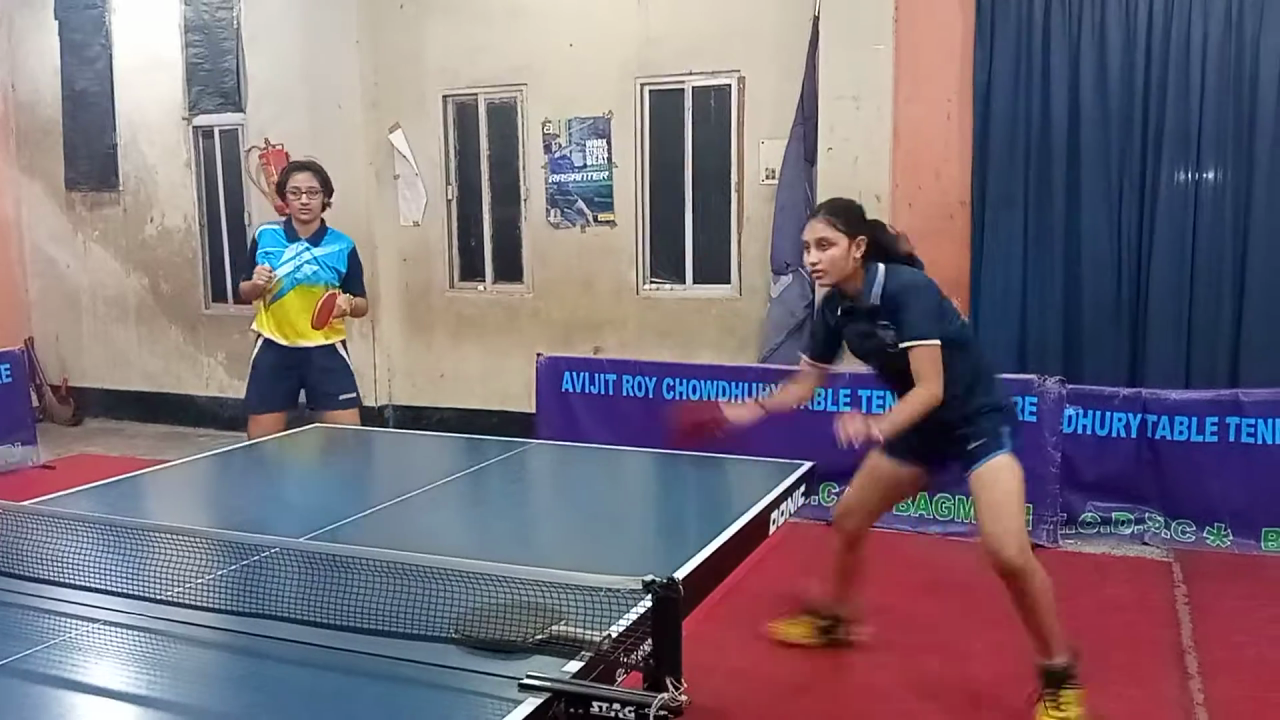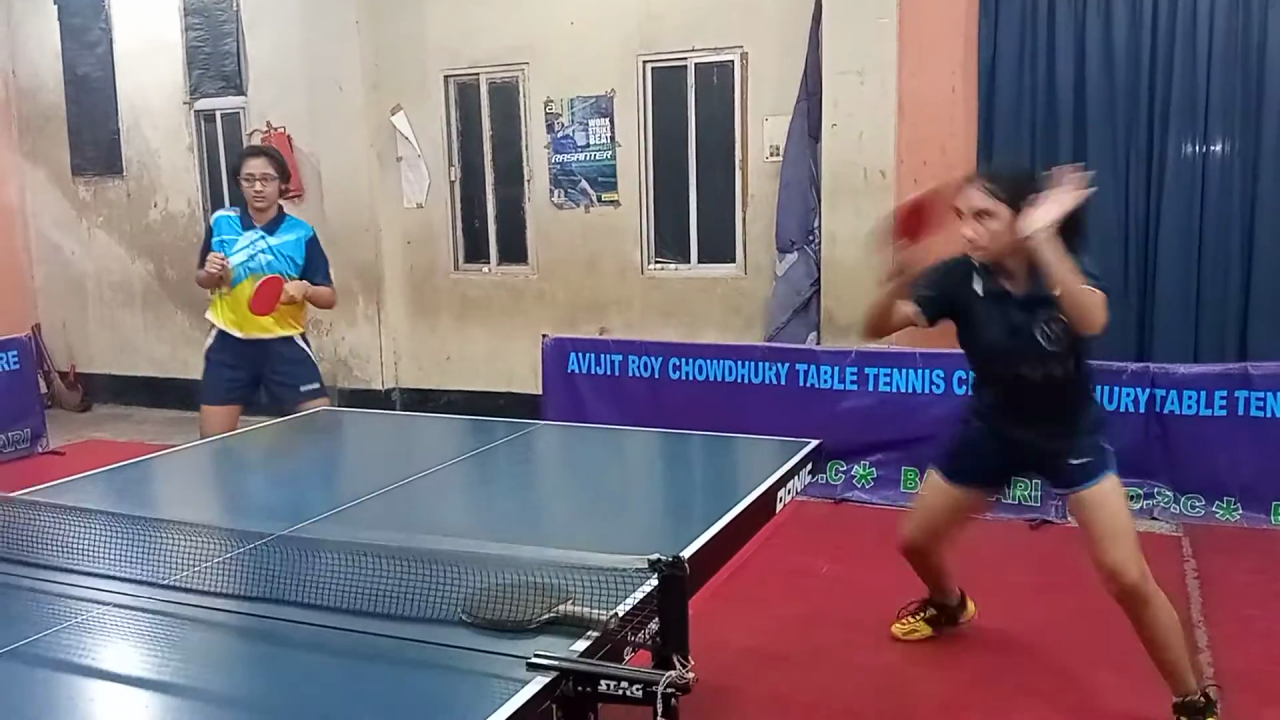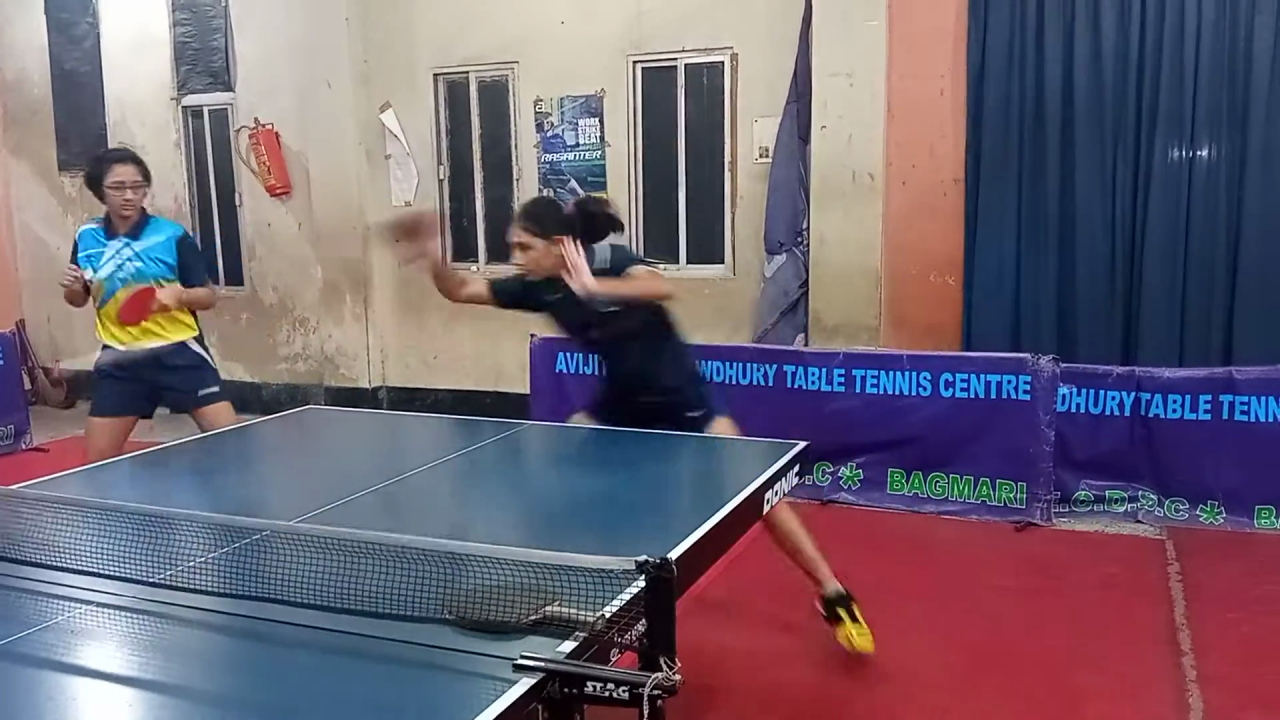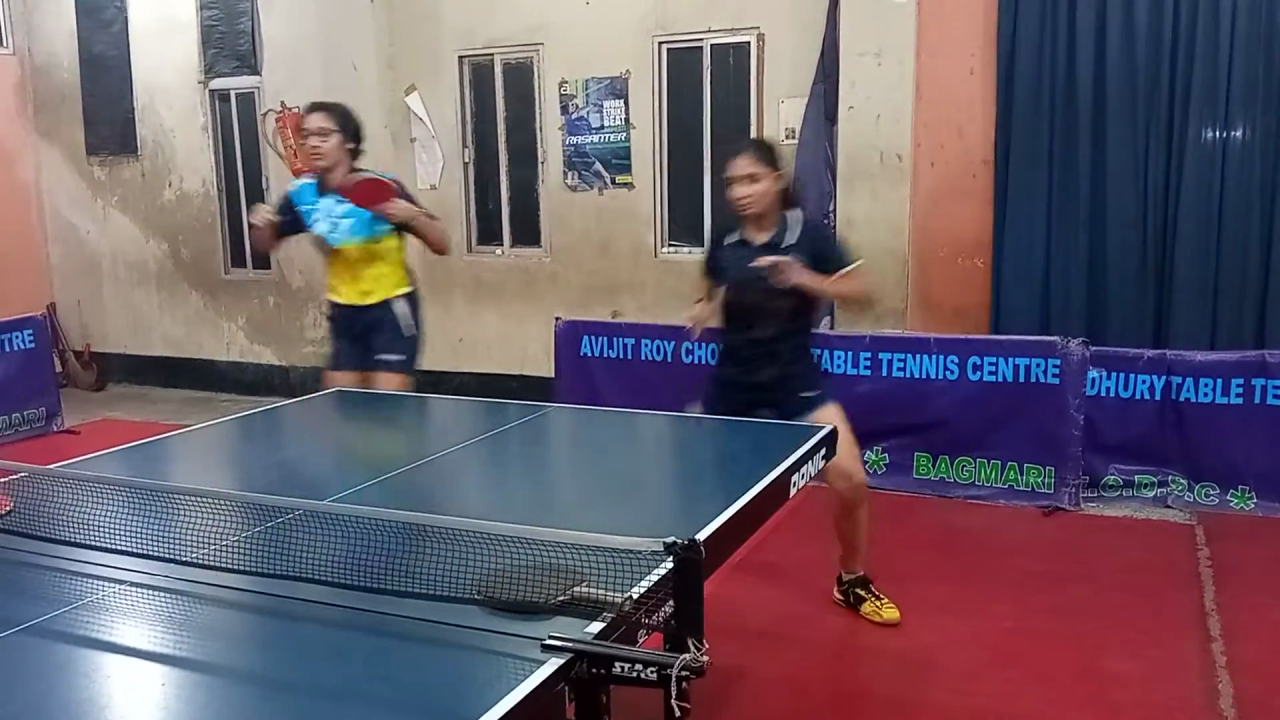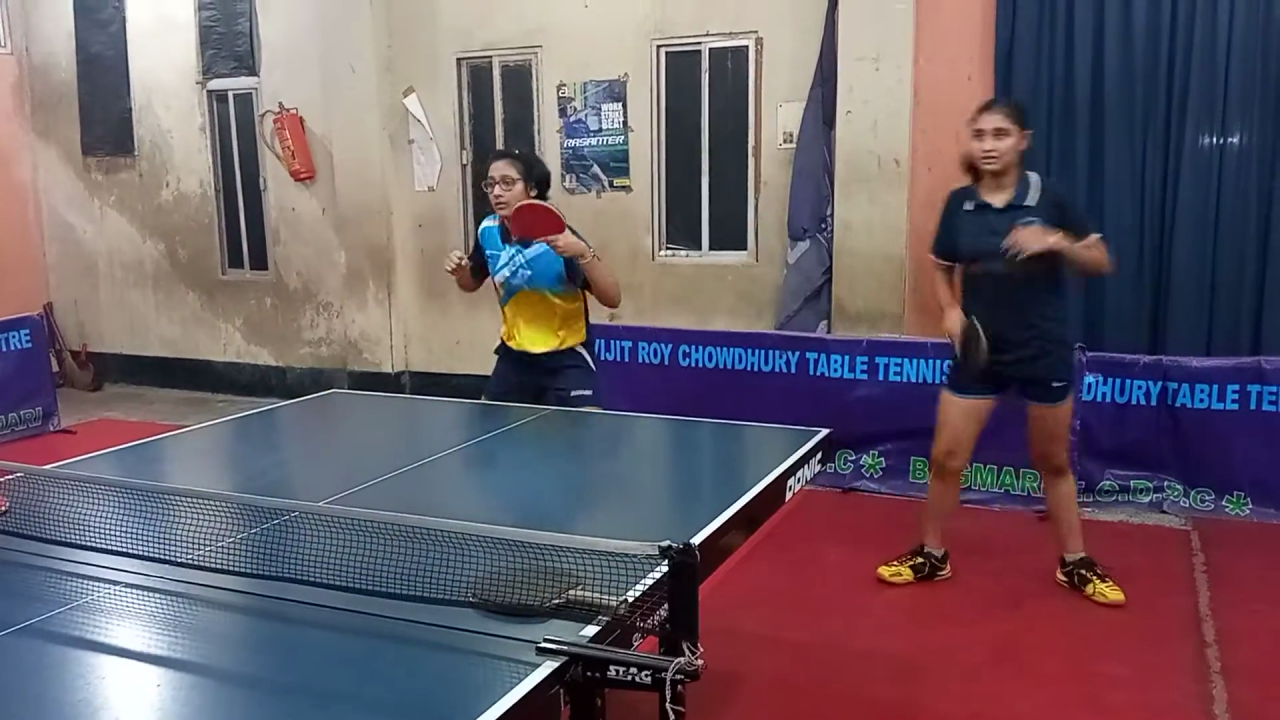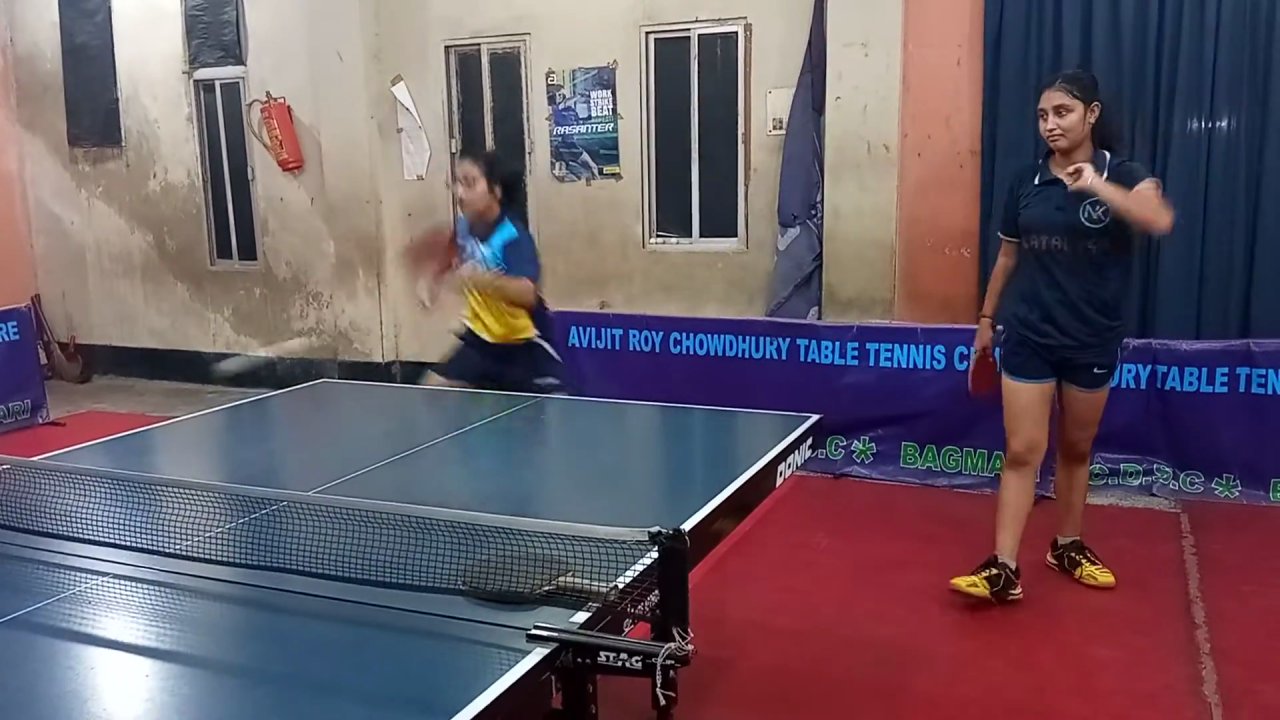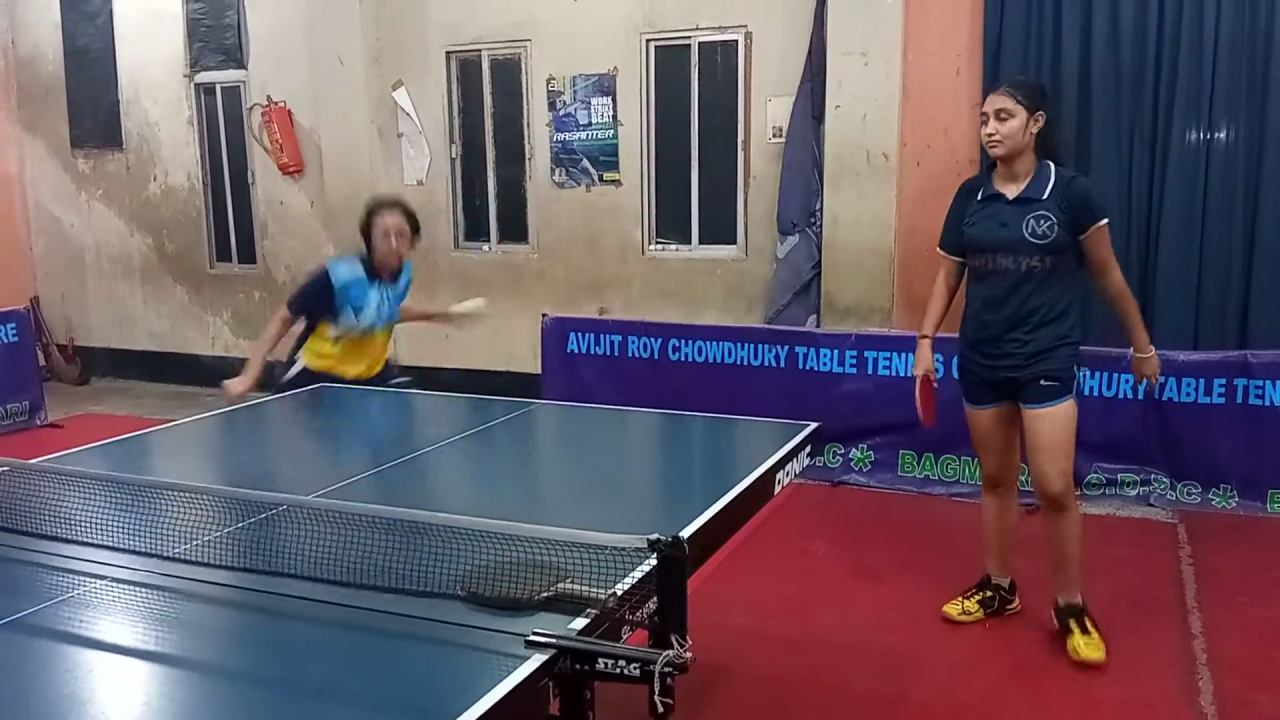
dt=0.7s
person 1, frame 1
left shoulder: (908, 289)
right shoulder: (835, 307)
left elbow: (931, 389)
right elbow: (808, 381)
left wrist: (877, 430)
right wrist: (751, 408)
left hip: (978, 421)
right hip: (914, 425)
left knee: (1009, 555)
right knee: (849, 519)
left ankle: (1058, 673)
right ankle: (837, 618)
person 1, frame 2
left shoulder: (1064, 265)
right shoulder: (958, 279)
left elbow: (1091, 321)
right elbow: (877, 327)
left wrist: (1042, 236)
right wrist: (901, 270)
left hip: (1070, 436)
right hip: (990, 434)
left knee: (1129, 579)
right knee: (913, 540)
right ankle: (948, 605)
person 1, frame 3
left shoulder: (613, 260)
right shoulder: (532, 284)
left elbow: (660, 288)
right elbow: (466, 292)
left wrist: (592, 285)
right wrist: (432, 254)
left hip: (679, 396)
right hip: (621, 399)
left ankle: (834, 596)
person 1, frame 4
left shoulder: (809, 234)
right shoulder: (726, 240)
left elbow: (860, 291)
left wrist: (804, 279)
right wrist: (703, 308)
left hip: (795, 380)
right hip: (733, 379)
left knee: (851, 479)
left ankle: (853, 581)
person 1, frame 5
left shoulder: (1049, 201)
right shoulder: (958, 205)
left elbow: (1103, 264)
right elbow: (944, 273)
left wrist: (1054, 242)
right wrist: (953, 314)
left hip: (1045, 355)
right hip: (978, 354)
left knee: (1055, 462)
right knee: (945, 459)
left ankle: (1076, 562)
right ankle: (931, 555)
person 1, frame 6
left shoulder: (1117, 173)
right shoulder: (1025, 181)
left elbow: (1160, 222)
left wrist: (1098, 185)
right wrist: (987, 320)
left hip: (1093, 340)
right hip: (1028, 336)
left knee: (1076, 449)
right knee: (1021, 454)
left ankle: (1068, 545)
right ankle: (1002, 568)
person 1, frame 7
left shoulder: (1071, 192)
right shoulder: (970, 195)
left elbow: (1108, 276)
right elbow: (948, 275)
left wrist: (1141, 342)
right wrist: (925, 339)
left hip: (1047, 360)
right hip: (981, 360)
left knee: (1055, 488)
right knee: (995, 479)
left ankle: (1072, 608)
right ankle: (998, 586)
person 2, frame 1
left shoulder: (342, 246)
right shoulder: (265, 236)
left elbow: (363, 306)
right elbow: (245, 293)
left wrist: (349, 302)
right wrist: (255, 284)
left hip: (326, 352)
right hip: (275, 351)
person 2, frame 2
left shoulder: (301, 235)
right shoulder: (221, 223)
left elbow: (329, 298)
right elbow: (203, 282)
left wrist: (304, 289)
right wrist: (210, 274)
left hip: (284, 344)
right hip: (230, 344)
person 2, frame 3
left shoulder: (172, 237)
right shoulder: (87, 238)
left elbow: (209, 296)
right elbow: (79, 300)
left wrist: (179, 294)
right wrist: (71, 288)
left hip: (179, 354)
right hip: (120, 361)
right knee: (97, 459)
person 2, frame 4
right shoulder: (301, 193)
left elbow: (442, 246)
right elbow: (266, 243)
left wrist: (415, 215)
right wrist: (260, 225)
left hip: (388, 307)
right hip: (344, 310)
person 2, frame 5
left shoulder: (560, 239)
right shoulder: (488, 232)
left elbow: (612, 299)
right elbow: (471, 284)
left wrist: (584, 253)
right wrist: (459, 271)
left hip: (566, 357)
right hip: (515, 354)
person 2, frame 6
left shoulder: (513, 239)
right shoulder: (465, 223)
left elbow: (527, 294)
left wrist: (486, 279)
left hip: (524, 344)
right hip: (479, 340)
person 2, frame 7
left shoulder: (402, 277)
right shoulder: (338, 277)
right elbow: (283, 318)
left wrist: (431, 314)
right wrist: (250, 375)
left hip: (369, 375)
right hip: (317, 374)
